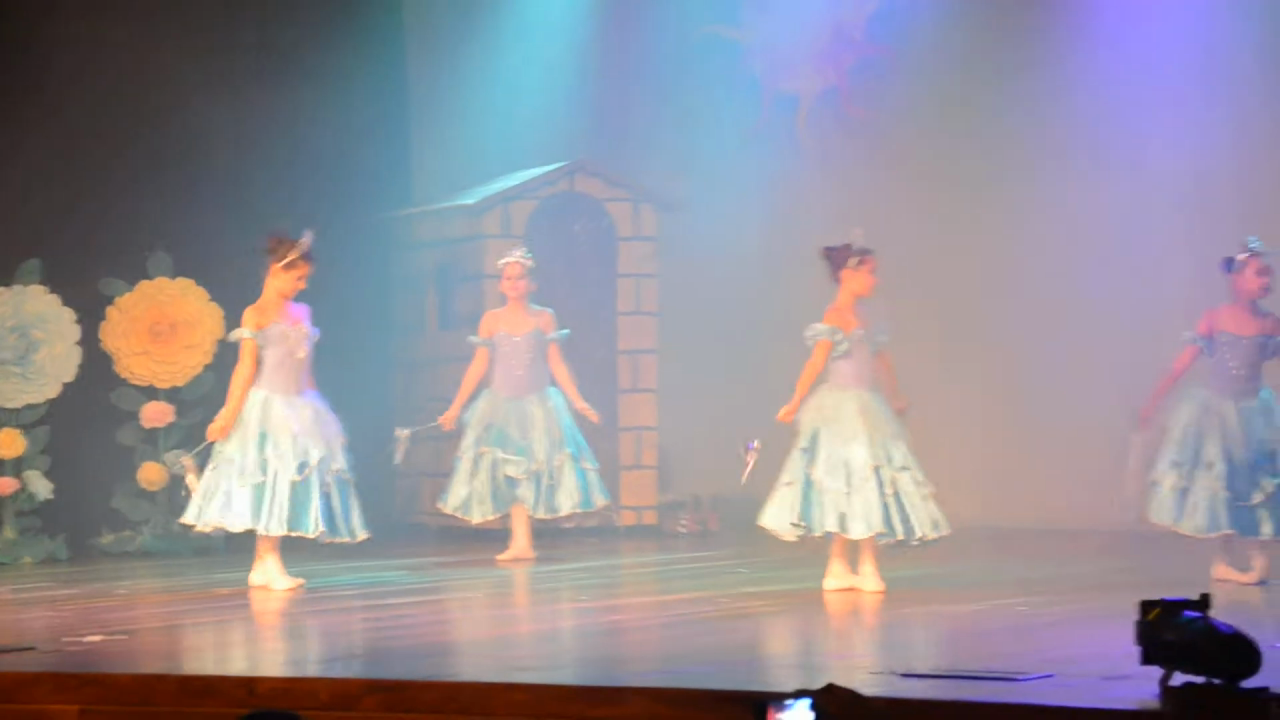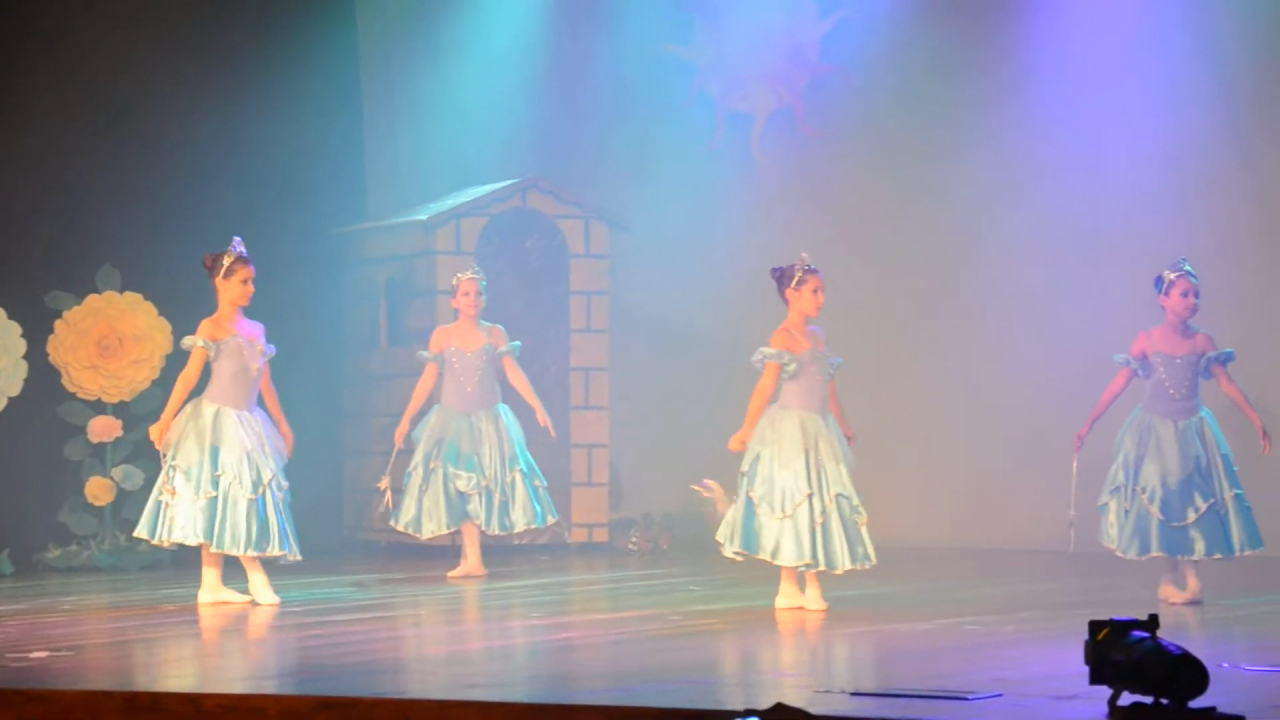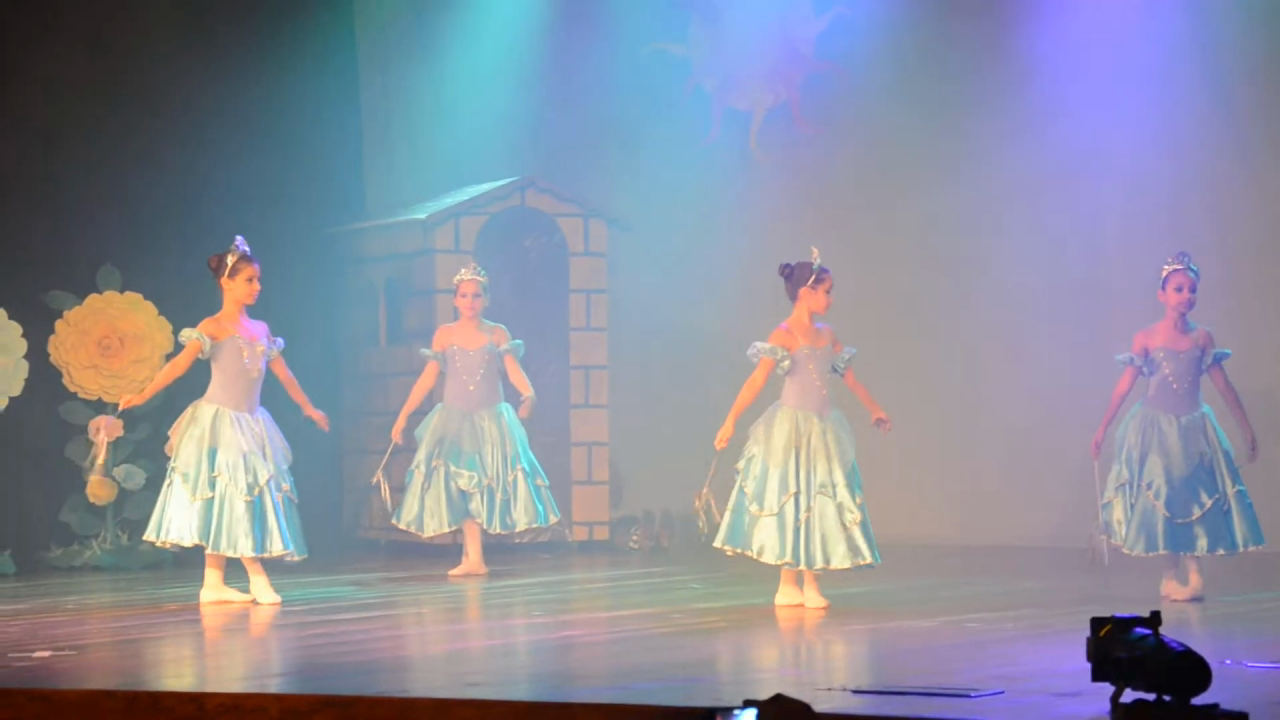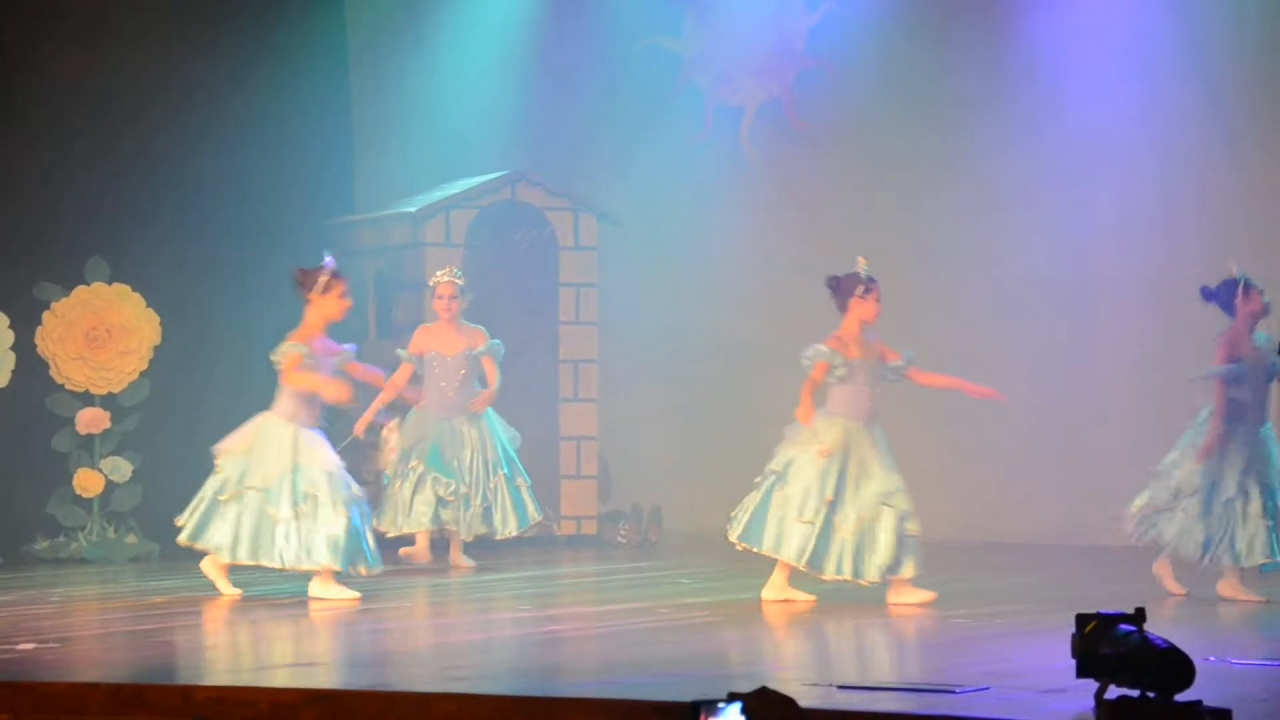
dt=1s
person 1, frame 1
left shoulder: (302, 312)
right shoulder: (255, 314)
right elbow: (246, 367)
left wrist: (314, 409)
right wrist: (228, 414)
left hip: (302, 407)
right hip: (268, 406)
left knee: (298, 480)
right knee: (270, 482)
left ankle: (262, 567)
right ankle: (271, 565)
person 1, frame 2
left shoulder: (257, 329)
right shoulder: (211, 327)
left elbow: (264, 381)
right elbow: (191, 374)
left wrist: (282, 424)
right wrist: (165, 420)
left hip: (250, 422)
right hip: (217, 420)
left knee: (241, 497)
right knee: (224, 498)
left ankle: (212, 584)
right ankle: (256, 577)
person 1, frame 3
left shoulder: (260, 329)
right shoulder: (212, 327)
left elbow: (283, 372)
right elbow: (180, 363)
left wrist: (309, 407)
right wrist: (143, 395)
left hip: (252, 422)
right hip: (219, 421)
left knee: (243, 498)
right knee: (226, 497)
left ankle: (214, 584)
person 1, frame 4
left shoulder: (329, 346)
right shoulder: (298, 343)
left elbow: (361, 371)
right elbow: (290, 378)
right wrist: (323, 385)
left hip: (307, 439)
right hip: (282, 435)
left knee: (329, 502)
right knee: (258, 506)
person 2, frame 1
left shoulder: (859, 315)
right shoulder: (835, 315)
left elbow: (879, 358)
right elbow: (817, 359)
left wrist: (894, 396)
right wrist: (797, 401)
left hip: (865, 408)
right hip: (841, 407)
left knee: (867, 483)
right knee: (849, 484)
left ankle: (840, 567)
right ankle: (840, 567)
person 2, frame 2
left shoulder: (818, 336)
right shoulder: (783, 337)
right elbow: (767, 386)
left wrist: (842, 426)
right wrist: (746, 429)
left hip: (819, 430)
right hip: (791, 428)
left knee: (819, 504)
right knee: (797, 503)
left ankle: (802, 587)
right ankle: (798, 587)
person 2, frame 3
left shoulder: (827, 334)
right shoulder: (783, 335)
left elbow: (849, 376)
right elbow: (757, 380)
left wrist: (875, 410)
right wrist: (730, 422)
left hip: (823, 428)
right hip: (792, 427)
left knee: (820, 502)
right knee: (792, 501)
left ankle: (809, 583)
right ankle: (790, 585)
person 2, frame 4
left shoulder: (875, 348)
right shoulder: (834, 345)
left elbow: (919, 376)
right elbow: (814, 378)
left wrist: (967, 387)
right wrist: (805, 404)
left hip: (863, 438)
right hip: (832, 435)
left knee: (884, 504)
right knee: (810, 506)
left ankle: (897, 585)
right ankle: (777, 583)
person 3, frame 1
right shoulder: (1215, 317)
right elbow: (1186, 361)
right wrist: (1154, 402)
right hip: (1214, 407)
left knee: (1248, 479)
right knee: (1215, 478)
left ankle: (1223, 561)
person 3, frame 2
left shoulder: (1203, 341)
right shoulder: (1146, 339)
left elbow: (1227, 384)
right elbow: (1118, 384)
left wrist: (1258, 421)
right wrist: (1088, 424)
left hip: (1192, 431)
right hip: (1154, 429)
left knee: (1189, 499)
right knee: (1162, 499)
left ankle: (1170, 580)
person 3, frame 3
left shoulder: (1202, 337)
right shoulder: (1146, 336)
left elbow: (1223, 385)
right elbow: (1125, 384)
left wrist: (1246, 428)
right wrist: (1102, 428)
left hip: (1193, 427)
right hip: (1155, 426)
left knee: (1190, 497)
right knee: (1162, 496)
left ankle: (1173, 578)
person 3, frame 4
right shoulder: (1228, 342)
right elbow: (1219, 388)
right wrist: (1216, 429)
right hip: (1228, 434)
right knee: (1206, 501)
left ankle: (1231, 581)
right ankle: (1165, 563)
person 4, frame 1
left shoulder: (545, 318)
right shoulder: (491, 320)
left elbow: (556, 363)
right elbow: (479, 366)
left wrist: (577, 400)
right wrist: (456, 405)
left hip: (538, 404)
right hip: (501, 405)
left knee: (532, 468)
right knee: (506, 470)
left ankle: (520, 540)
right ankle: (522, 542)
person 4, frame 2
left shoulder: (496, 334)
right shoulder: (441, 335)
left elbow: (514, 373)
right elbow: (428, 380)
left wrist: (538, 407)
right wrist: (406, 419)
left hip: (488, 420)
right hip: (452, 420)
left knee: (483, 484)
right knee: (457, 486)
left ankle: (470, 557)
right ankle: (473, 560)
person 4, frame 3
left shoulder: (498, 333)
right shoulder: (444, 334)
left elbow: (514, 370)
right elbow: (428, 378)
left wrist: (529, 395)
right wrist: (403, 414)
left hip: (491, 419)
right hip: (454, 419)
left knee: (486, 485)
right knee: (459, 486)
left ankle: (470, 554)
right ankle: (474, 558)
person 4, frame 4
left shoulder: (477, 335)
right shoulder: (423, 335)
left elbow: (493, 372)
right elbow: (400, 378)
left wrist: (491, 391)
right wrist: (369, 412)
left hip: (469, 422)
right hip: (431, 421)
left knee: (467, 484)
right knee: (425, 475)
left ankle: (456, 550)
right ankle: (422, 546)
